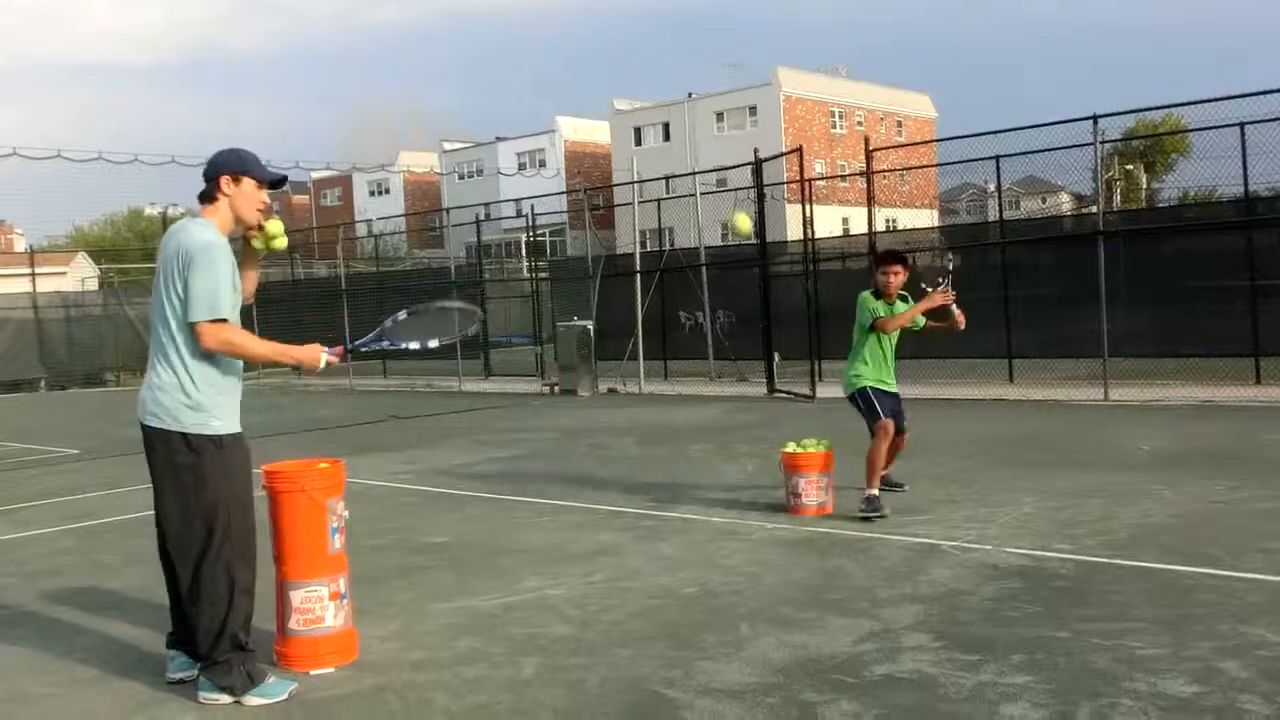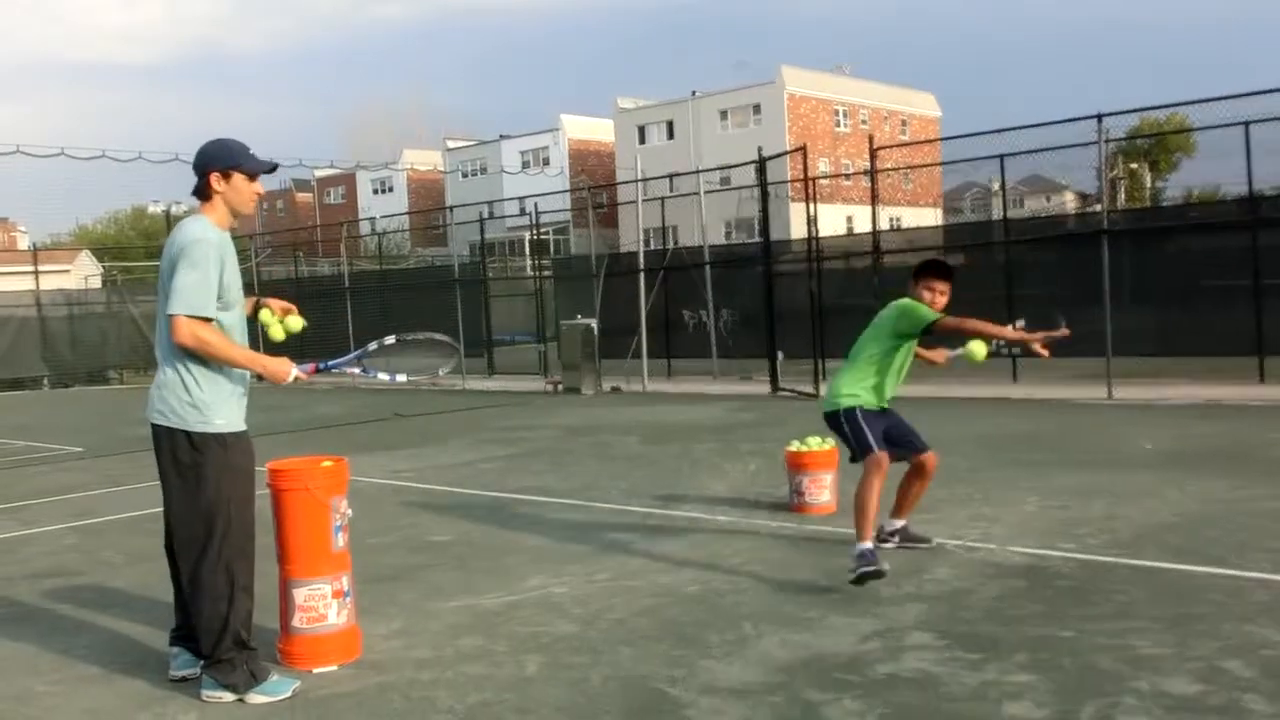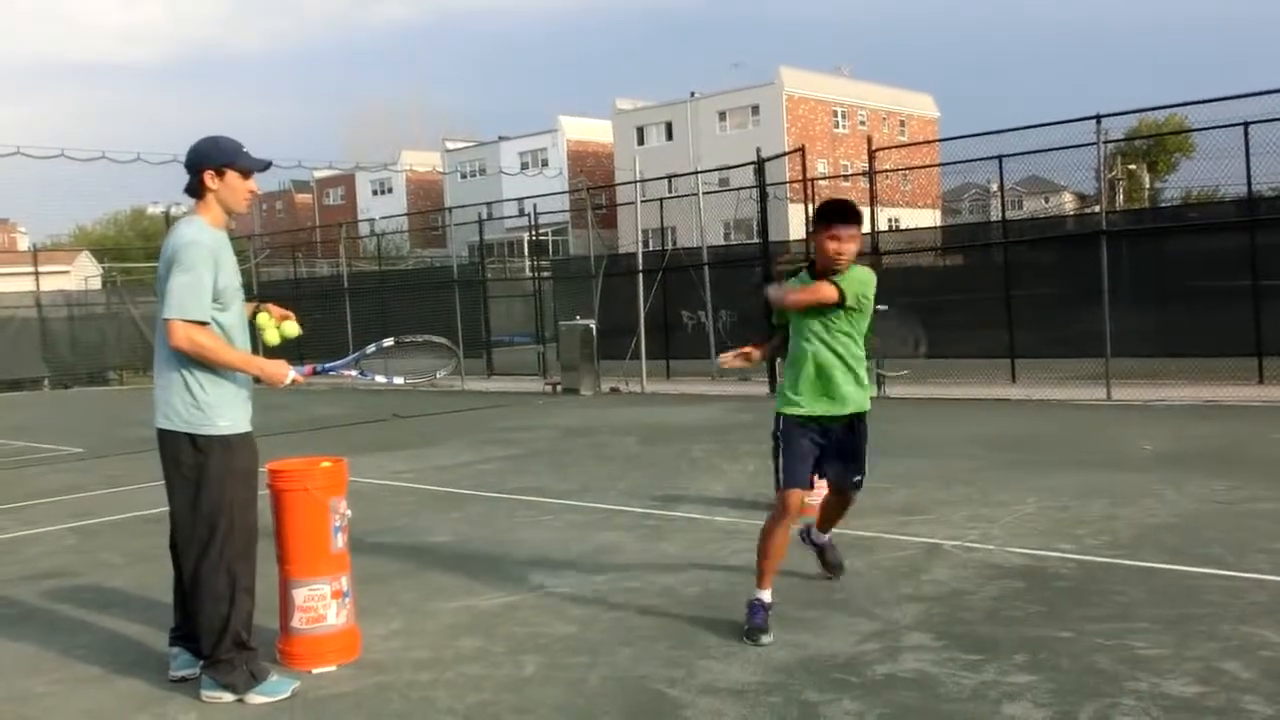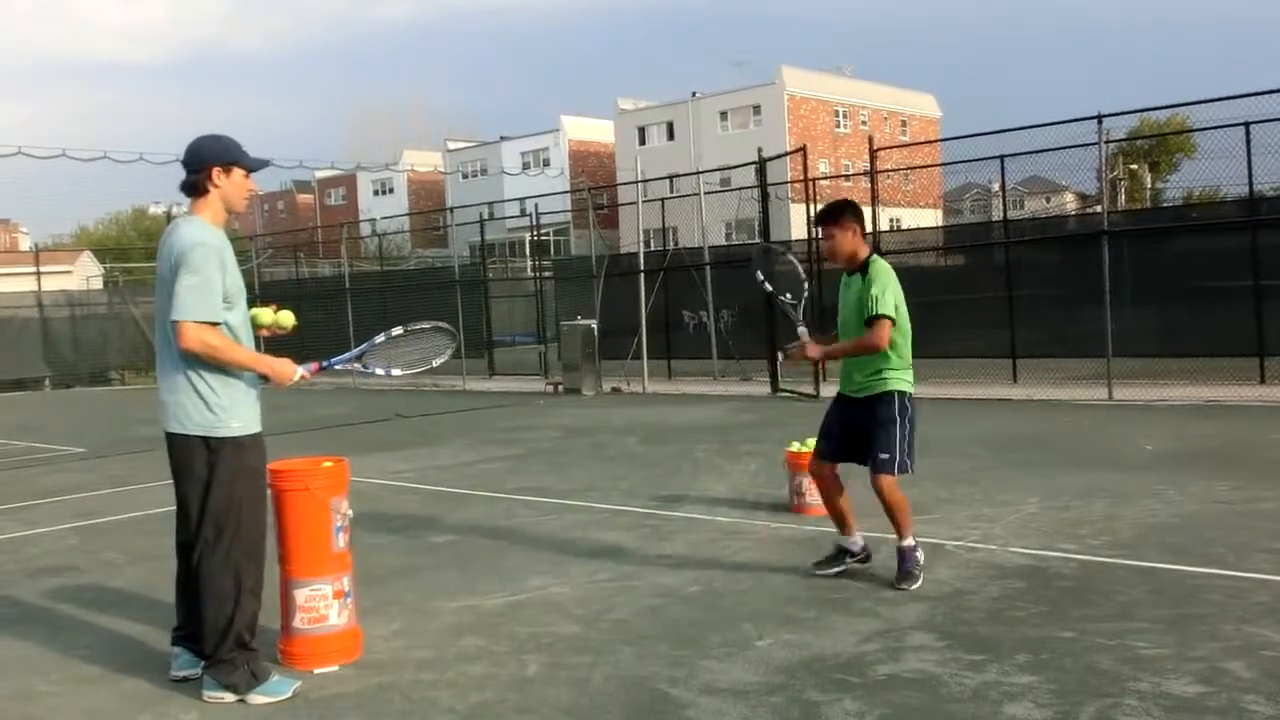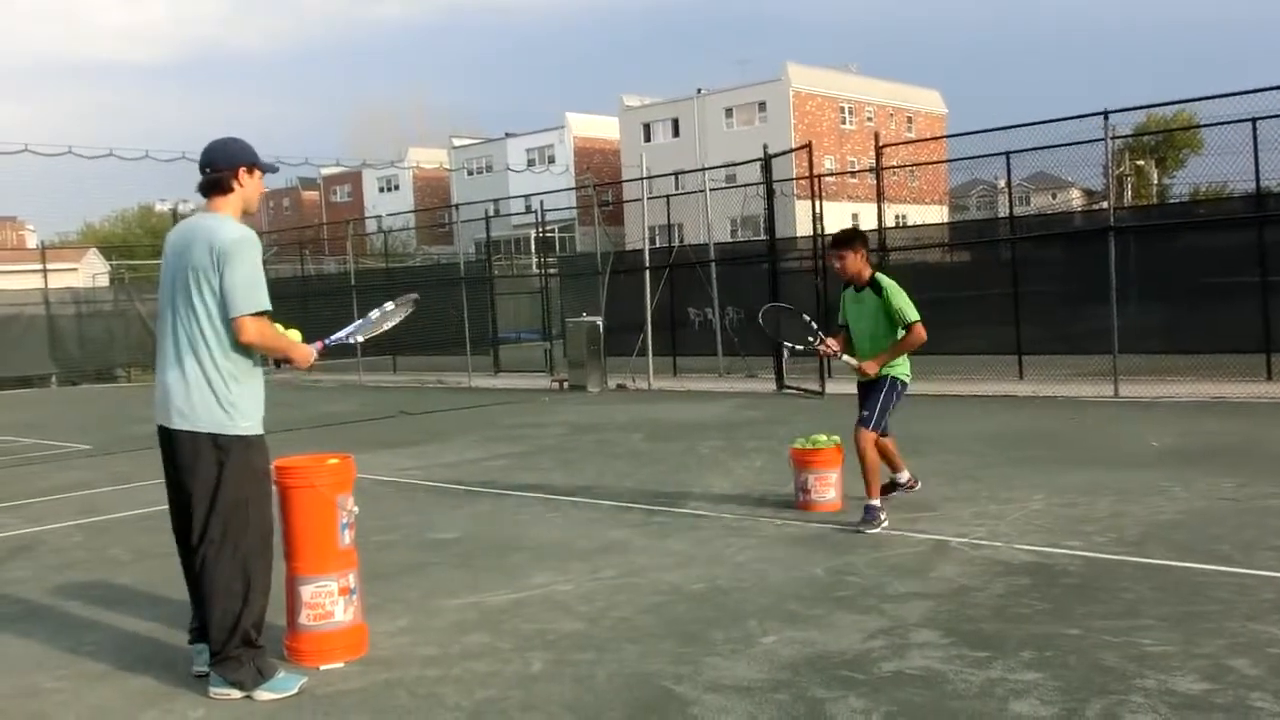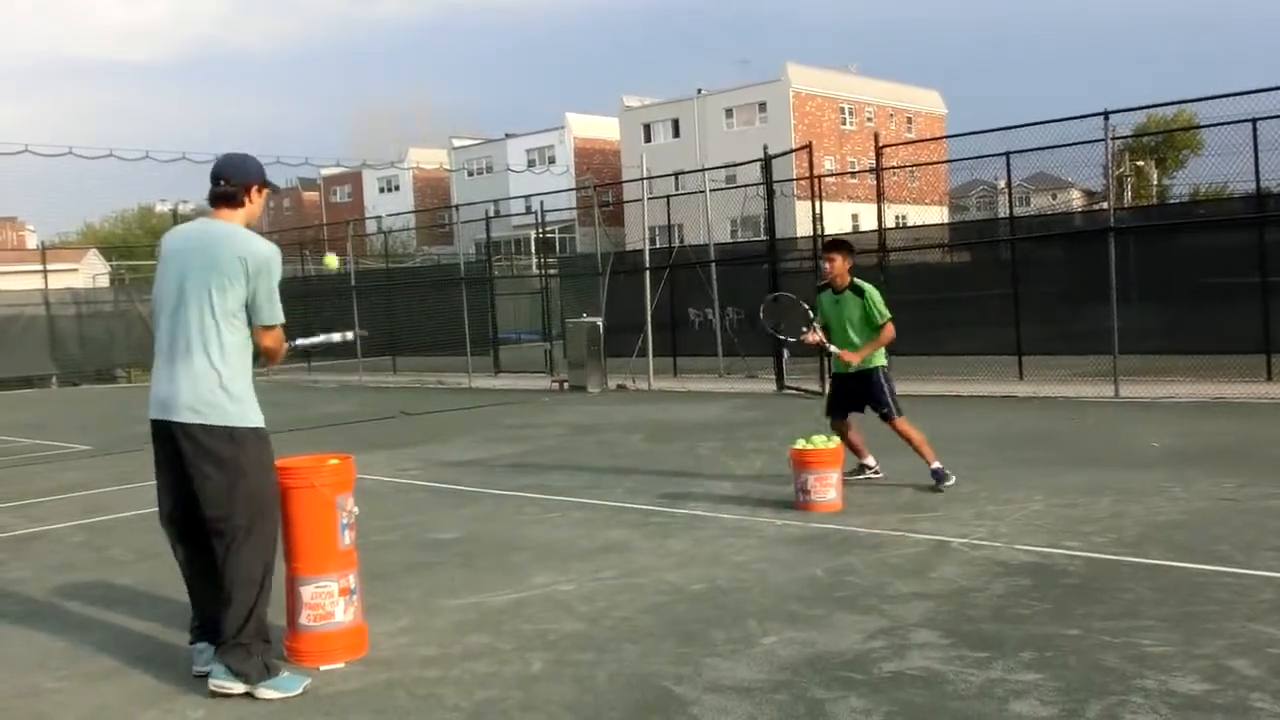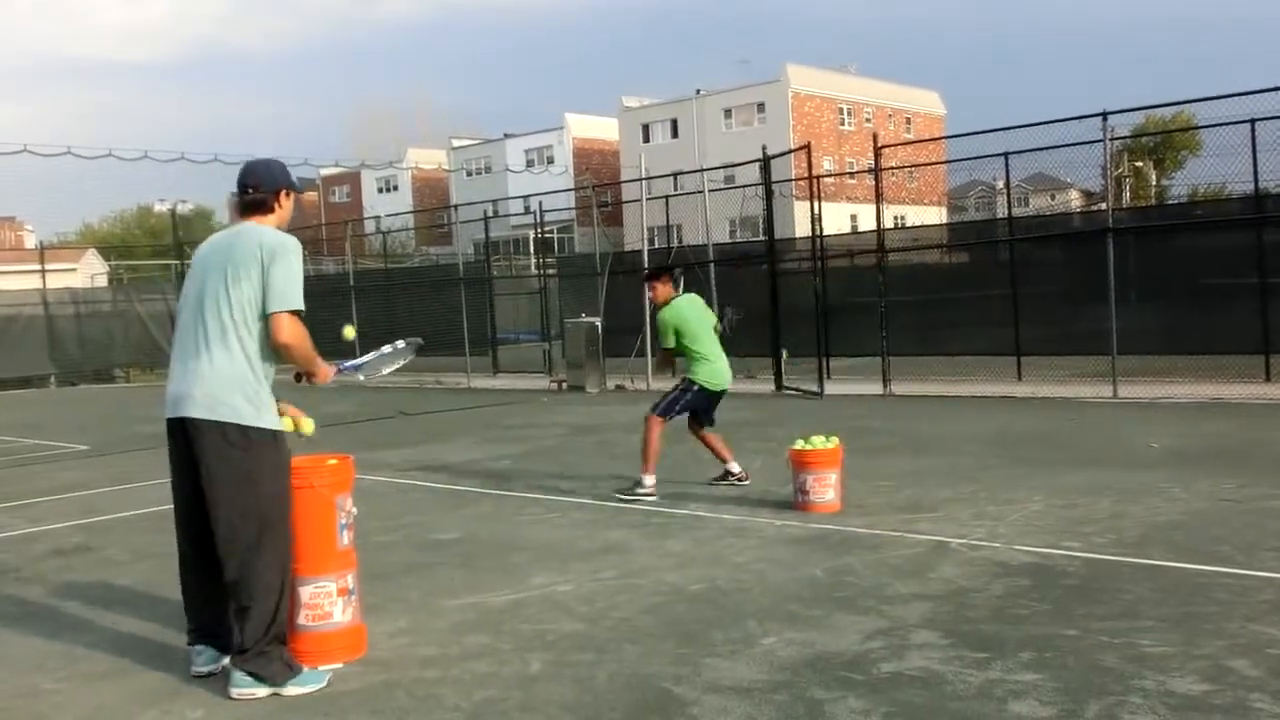
dt=0.7s
person 1, frame 1
left shoulder: (184, 234)
right shoulder: (208, 243)
left elbow: (236, 296)
right elbow: (213, 334)
left wrist: (255, 250)
right wrist: (295, 354)
left hip: (169, 415)
right hip: (200, 422)
left knee: (187, 539)
right knee: (225, 545)
left ankle: (187, 648)
right ankle: (225, 670)
person 1, frame 2
left shoulder: (200, 236)
right shoulder: (202, 240)
right elbow: (187, 330)
left wrist: (255, 304)
right wrist: (264, 364)
left hip: (186, 417)
right hip: (206, 421)
left knee: (194, 537)
right knee: (224, 543)
left ankle: (190, 646)
right ankle: (228, 668)
person 1, frame 3
left shoulder: (205, 238)
right shoulder: (197, 242)
right elbow: (182, 333)
left wrist: (254, 308)
right wrist: (260, 367)
left hip: (197, 420)
right hip: (210, 424)
left knee: (198, 539)
right knee: (226, 544)
left ankle: (190, 647)
right ankle: (228, 669)
person 1, frame 4
left shoulder: (186, 234)
right shoulder: (202, 243)
right elbow: (192, 336)
left wrist: (249, 321)
right wrist: (267, 365)
left hip: (196, 420)
right hip: (220, 423)
left knee: (203, 539)
right knee: (233, 544)
left ankle: (191, 646)
right ankle: (229, 669)
person 1, frame 5
left shoulder: (179, 236)
right shoulder: (237, 238)
right elbow: (248, 331)
left wrist: (271, 342)
right wrist: (293, 350)
left hip: (177, 412)
right hip: (221, 418)
left knee: (200, 536)
right knee: (238, 541)
left ankle: (208, 642)
right ankle: (236, 667)
person 1, frame 6
left shoulder: (172, 240)
right shoulder: (258, 251)
right elbow: (268, 339)
right wrist: (279, 350)
left hip: (168, 407)
right hip: (223, 412)
left knee: (192, 530)
right knee: (250, 530)
left ankle: (208, 640)
right ankle: (241, 659)
person 1, frame 7
left shoulder: (210, 247)
right shoulder: (279, 245)
right elbow: (283, 332)
left wrist: (270, 400)
right wrist: (317, 367)
left hip: (183, 405)
right hip: (235, 412)
left knee: (201, 531)
right knee: (259, 537)
left ankle: (208, 643)
right ankle: (259, 664)
person 2, frame 1
left shoulder: (904, 301)
right shoulder: (866, 298)
left elbow: (923, 324)
right elbow: (886, 326)
left wrist: (950, 322)
right wrist: (926, 303)
left hip: (887, 381)
right hip: (861, 380)
left knee: (900, 437)
right knee: (884, 429)
left ankle: (879, 473)
right ankle: (870, 497)
person 2, frame 2
left shoulder: (906, 316)
right shoulder: (907, 308)
right elbow: (960, 326)
left wrist: (926, 355)
right wrist: (1023, 337)
left hip: (873, 403)
right hip: (848, 401)
left knee: (927, 462)
right knee: (878, 462)
left ankle: (894, 528)
right ankle: (864, 551)
person 2, frame 3
left shoulder: (862, 280)
right shoulder: (801, 279)
left elbow: (790, 301)
left wrist: (776, 289)
right wrist: (759, 352)
left hip: (847, 408)
right hip: (797, 410)
left knee: (845, 490)
right knee: (789, 504)
left ankle: (819, 534)
right ankle: (761, 598)
person 2, frame 4
left shoulder: (880, 275)
right shoulder: (848, 276)
left elbow: (879, 339)
left wrist: (823, 351)
right wrist: (819, 350)
left hip: (887, 390)
right hip: (852, 390)
left knee: (883, 480)
right knee: (820, 468)
left ankle: (908, 549)
right ankle: (853, 546)
person 2, frame 5
left shoulder: (887, 290)
right shoulder: (846, 291)
left elbow: (918, 334)
left wrist: (878, 362)
right wrist: (837, 344)
left hip: (890, 374)
right hip: (867, 376)
left knee: (863, 435)
right knee: (875, 435)
left ankle: (874, 508)
right ankle: (904, 478)
person 2, frame 6
left shoulder: (866, 292)
right shoulder: (822, 294)
left elbow: (888, 331)
right elbow: (824, 328)
left wrist: (859, 355)
right wrist: (816, 336)
left hip: (871, 366)
right hip: (842, 370)
left knee: (897, 422)
right knee: (838, 423)
left ankle: (936, 467)
right ankle: (869, 464)
person 2, frame 7
left shoulder: (665, 315)
right shoulder: (695, 299)
left elbow: (665, 361)
right elbow: (716, 326)
left wrist: (662, 362)
left hip: (702, 378)
right hip: (720, 376)
left knee: (654, 420)
right knee: (697, 425)
left ankle: (646, 484)
right ankle: (735, 470)
